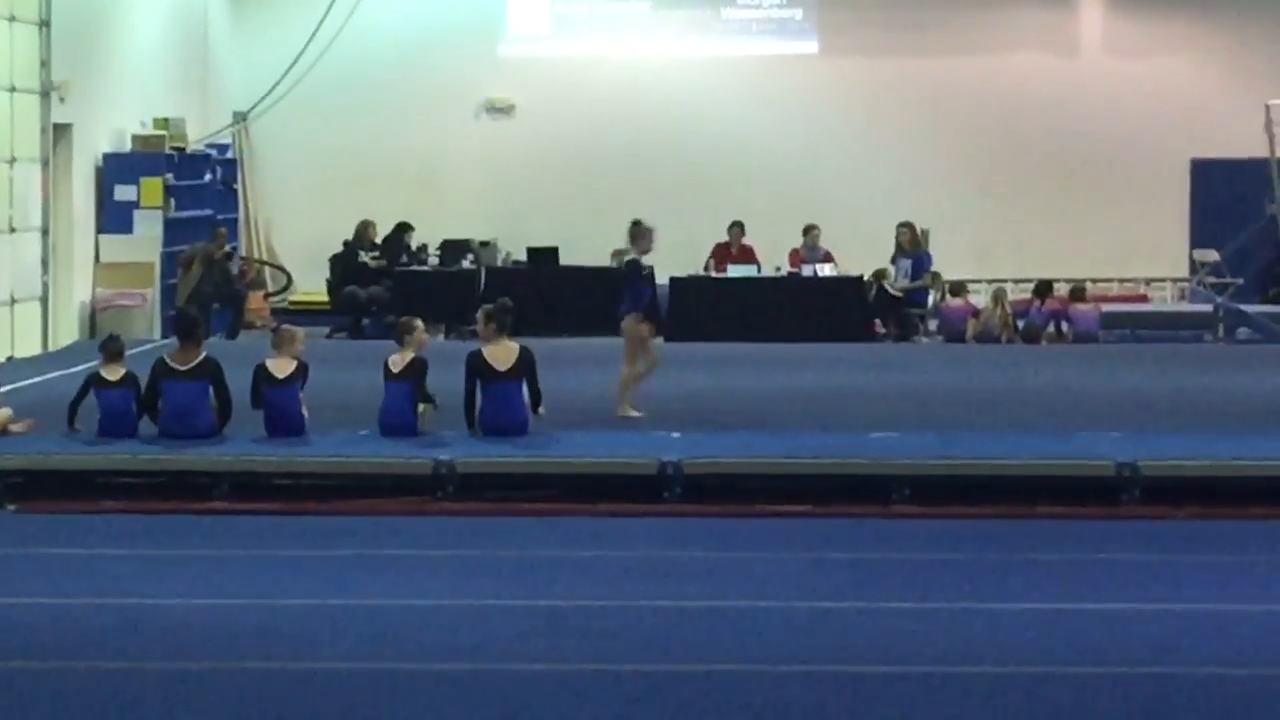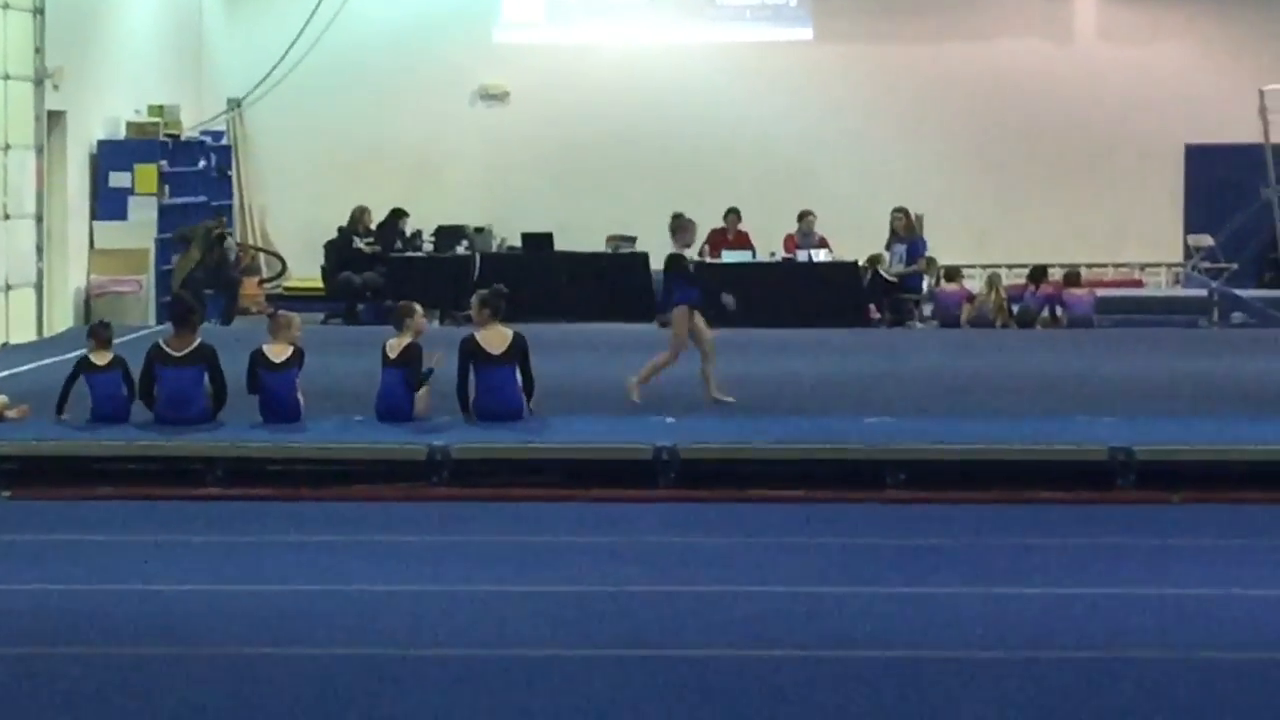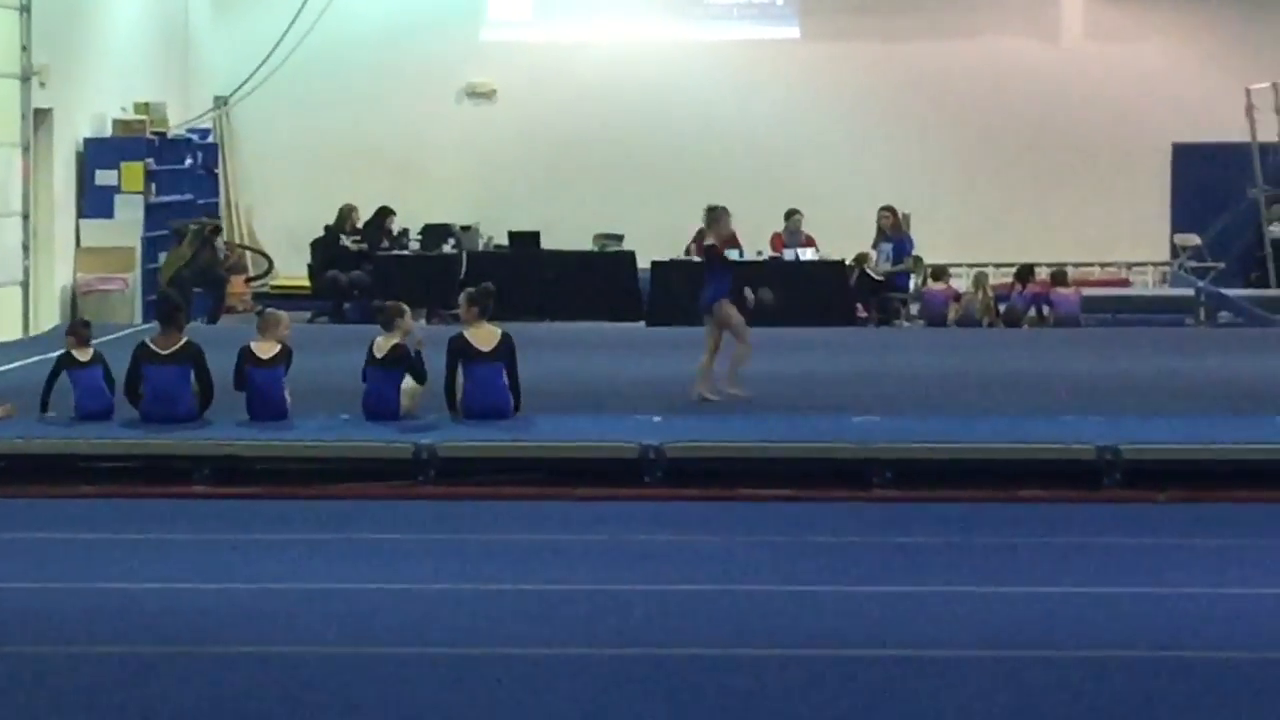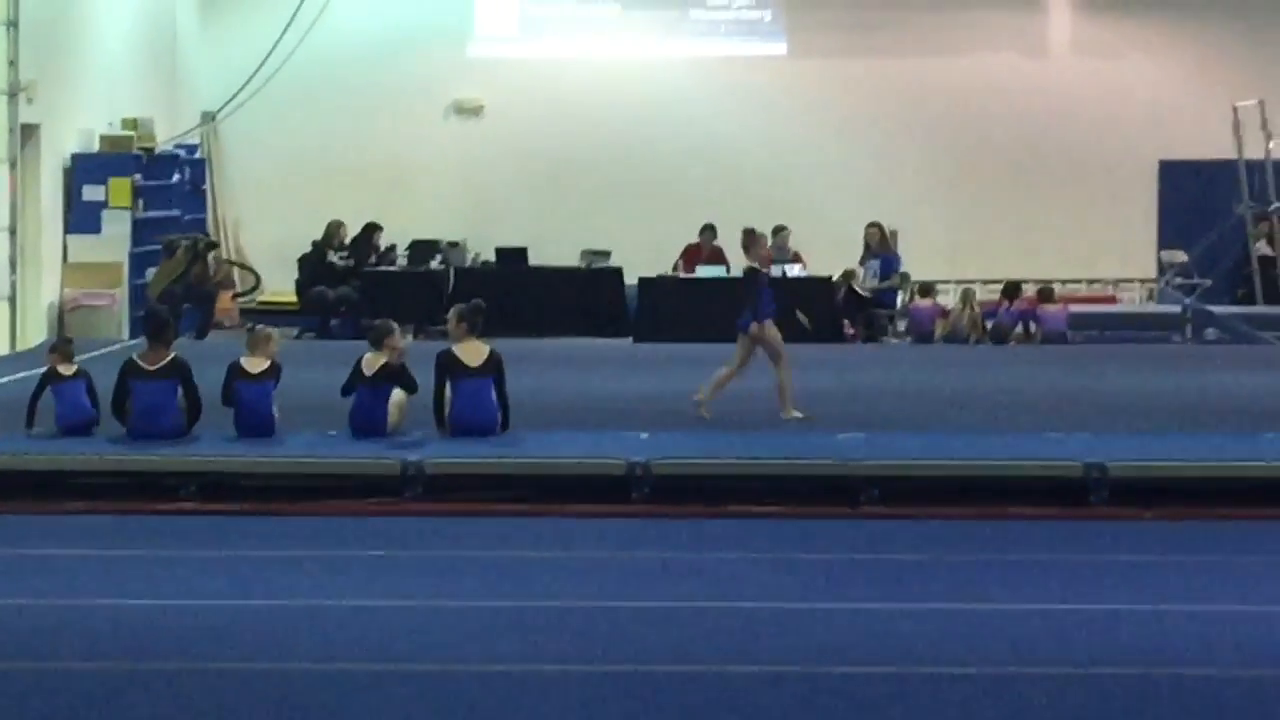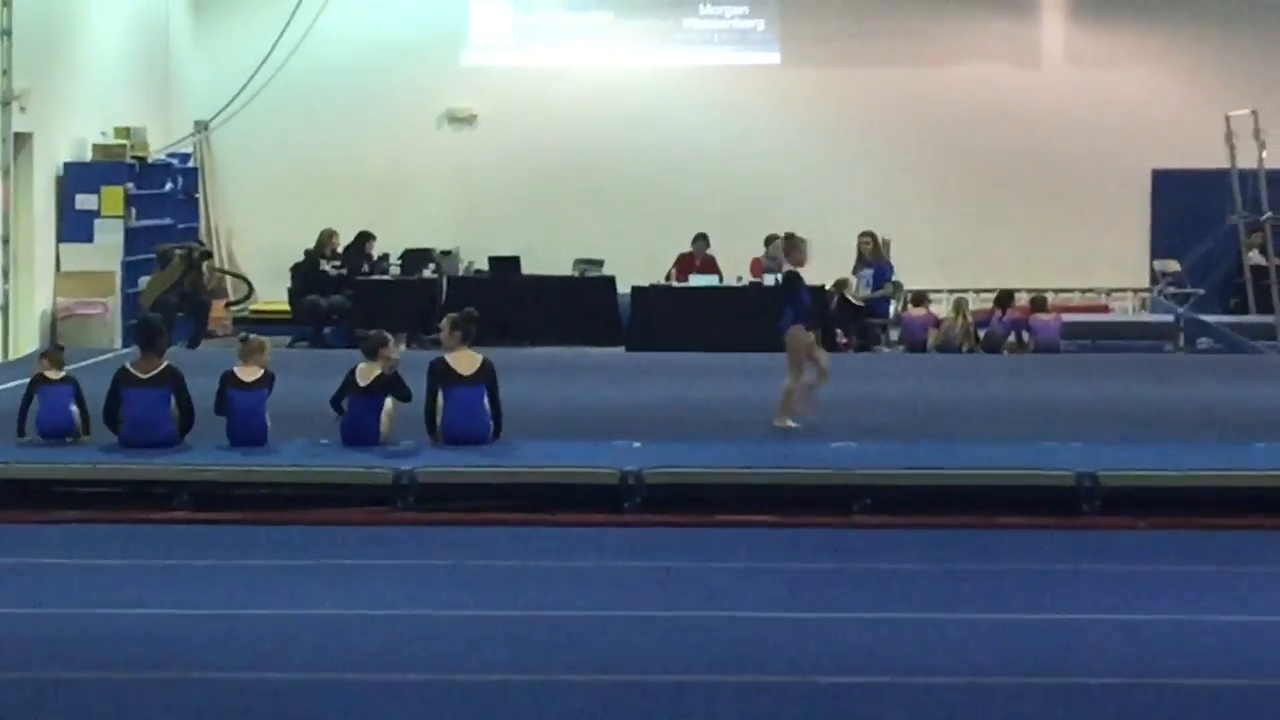
dt=0.2s
person 1, frame 1
left shoulder: (638, 265)
right shoulder: (632, 265)
right elbow: (637, 294)
right wrist: (643, 321)
left hip: (639, 316)
right hip: (633, 316)
left knee: (652, 359)
right knee: (631, 363)
left ankle: (625, 402)
right ankle: (623, 406)
person 1, frame 2
left shoulder: (680, 259)
right shoulder: (676, 259)
left elbow: (668, 287)
right elbow: (694, 281)
left wrist: (664, 312)
right wrist: (720, 296)
left hip: (688, 308)
right hip: (680, 309)
left knee: (708, 349)
right knee: (672, 354)
left ankle: (713, 391)
right ankle: (637, 383)
person 1, frame 3
left shoulder: (712, 249)
right shoulder: (712, 249)
left elbow: (728, 271)
right elbow: (730, 269)
right wrist: (745, 290)
left hip: (716, 300)
right hip: (719, 301)
left knee: (712, 348)
right knee: (745, 341)
left ankle: (703, 387)
right ankle: (731, 383)
person 1, frame 4
left shoulder: (756, 273)
right shoulder: (753, 273)
left elbow: (766, 297)
right elbow: (753, 298)
left wrist: (794, 312)
right wrist: (755, 322)
left hip: (760, 321)
right hip: (760, 322)
left knee: (736, 366)
right knee: (783, 364)
left ankle: (704, 398)
right ankle: (787, 409)
person 1, frame 5
left shoulder: (792, 276)
right shoulder: (791, 276)
right elbow: (800, 305)
right wrist: (810, 329)
left hip: (799, 327)
right hip: (795, 327)
left knee: (823, 368)
right knee: (795, 374)
left ankle: (796, 405)
right ankle: (782, 417)
